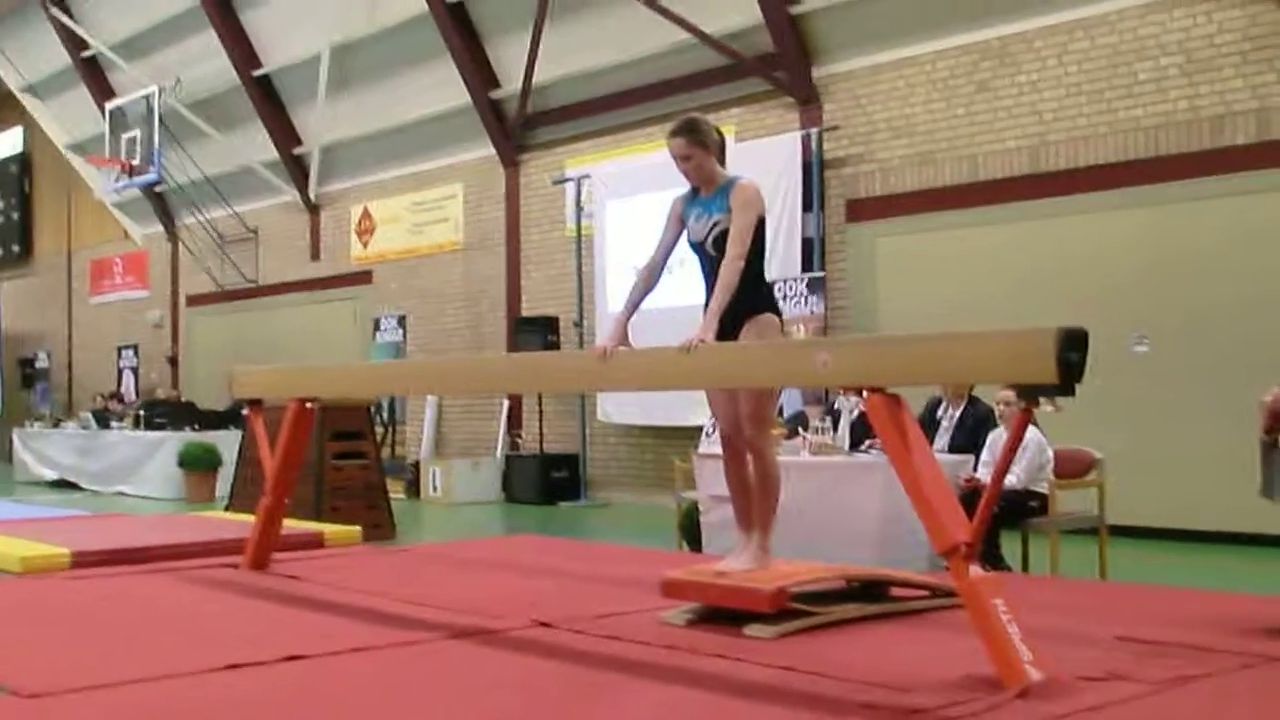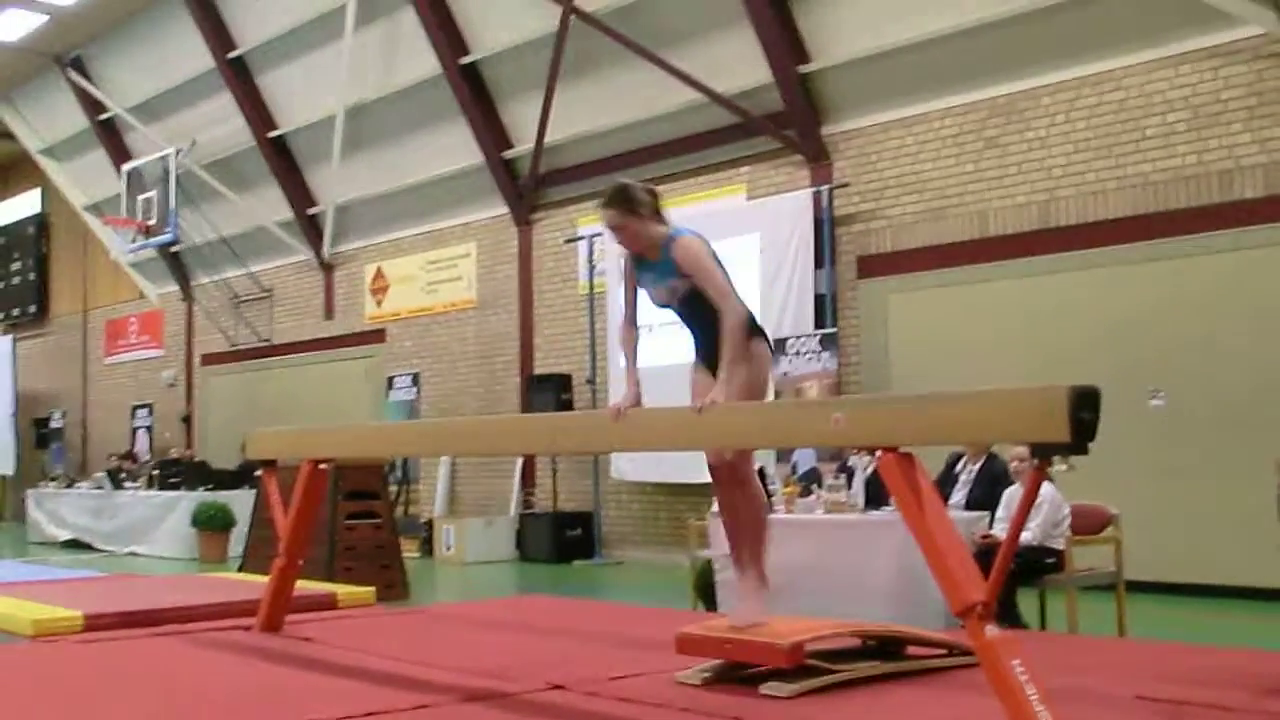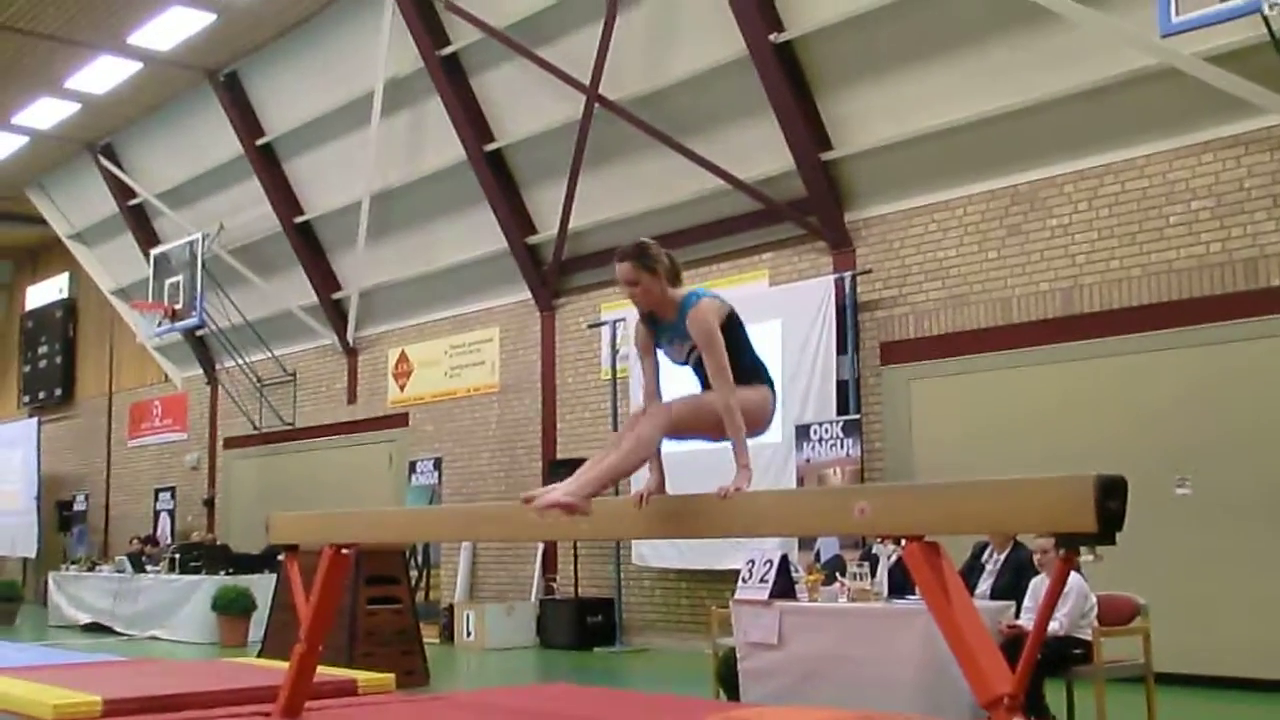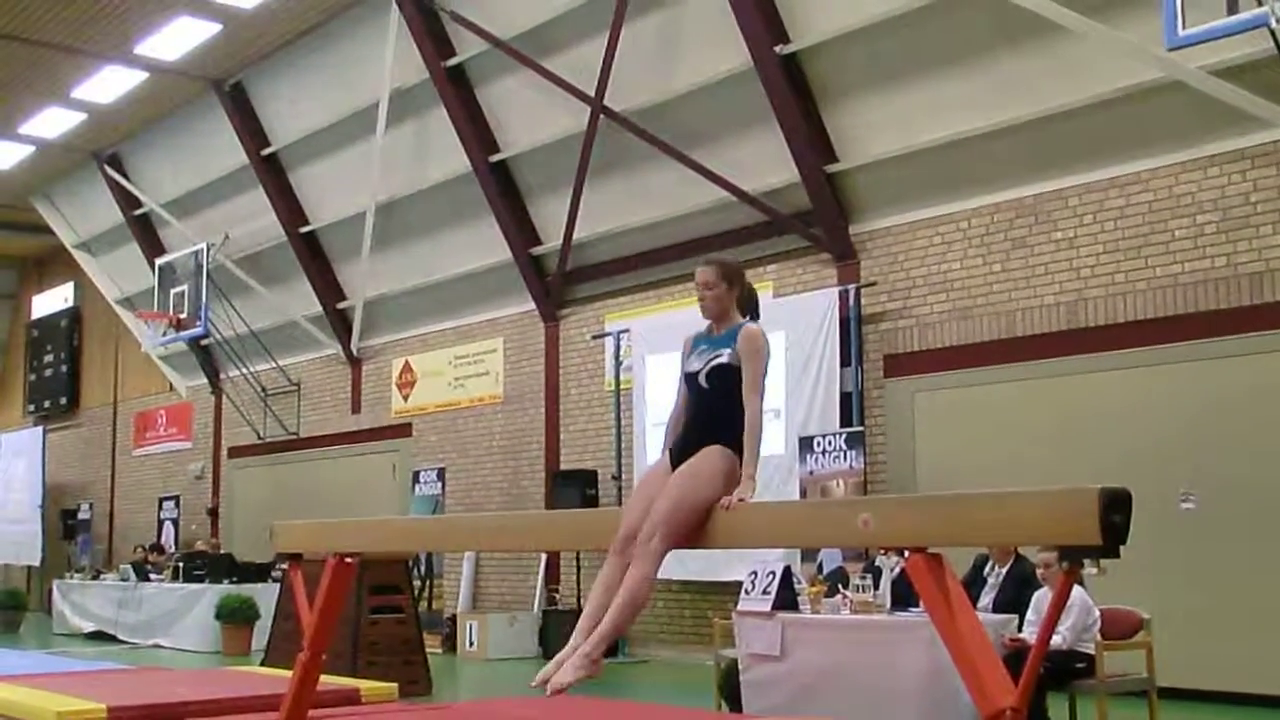
dt=0.7s
person 1, frame 1
left shoulder: (743, 192)
right shoulder: (683, 204)
left elbow: (735, 259)
right elbow: (655, 266)
left wrist: (708, 324)
right wrist: (621, 324)
left hip: (756, 317)
right hip: (717, 323)
left knee: (755, 435)
right knee: (729, 438)
left ankle: (761, 545)
right ankle: (746, 541)
person 1, frame 2
left shoulder: (684, 246)
right shoulder: (632, 261)
left elbow: (732, 308)
right elbow: (628, 324)
left wrist: (725, 383)
right wrist: (631, 385)
left hip: (746, 348)
right hip: (707, 356)
left knee: (735, 469)
right knee: (718, 471)
left ankle: (756, 579)
right ankle: (747, 578)
person 1, frame 3
left shoulder: (699, 309)
right shoulder: (645, 326)
left elbow: (723, 386)
right elbow: (651, 396)
left wrist: (742, 468)
right wrist: (656, 473)
left hip: (754, 397)
right hip: (720, 408)
left knee: (657, 418)
right knee: (639, 424)
left ankle: (578, 489)
person 1, frame 4
left shoulder: (749, 335)
right shoulder: (693, 342)
left elbow: (753, 407)
left wrist: (748, 478)
right wrist: (664, 465)
left hip: (719, 454)
right hip: (680, 451)
left knee: (649, 543)
right knee: (621, 544)
left ankle: (590, 652)
right ankle: (575, 644)
